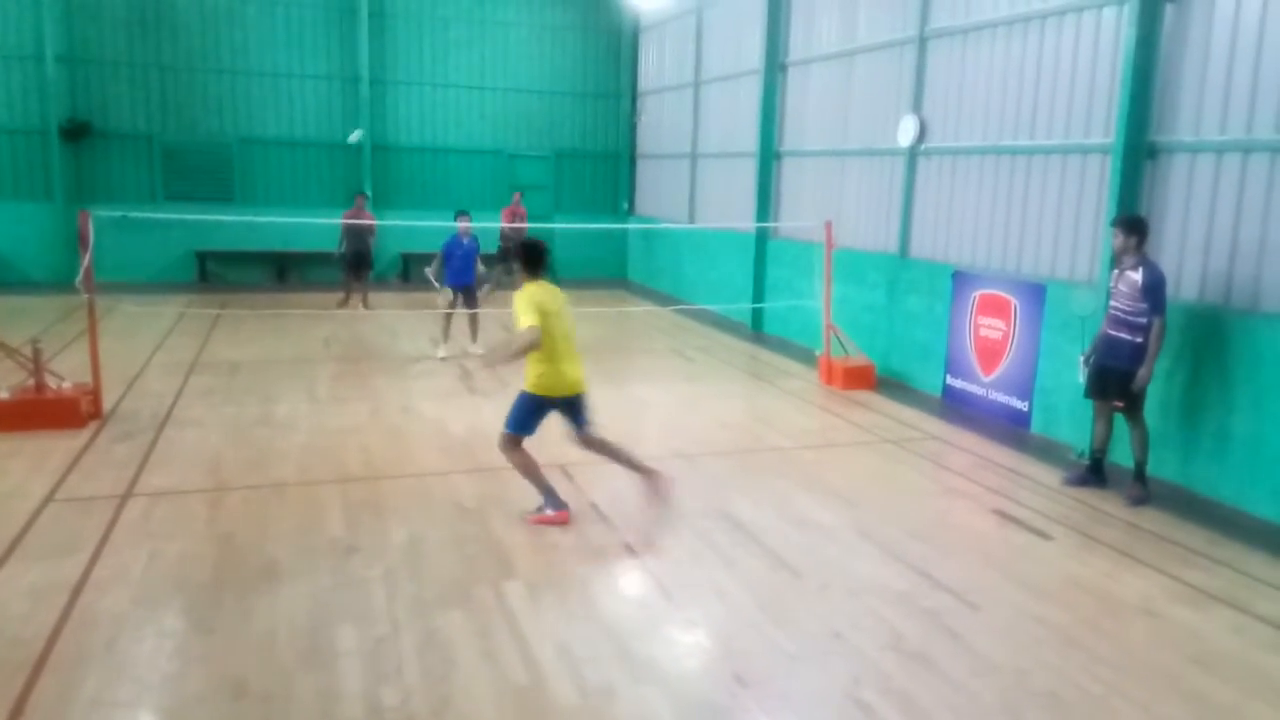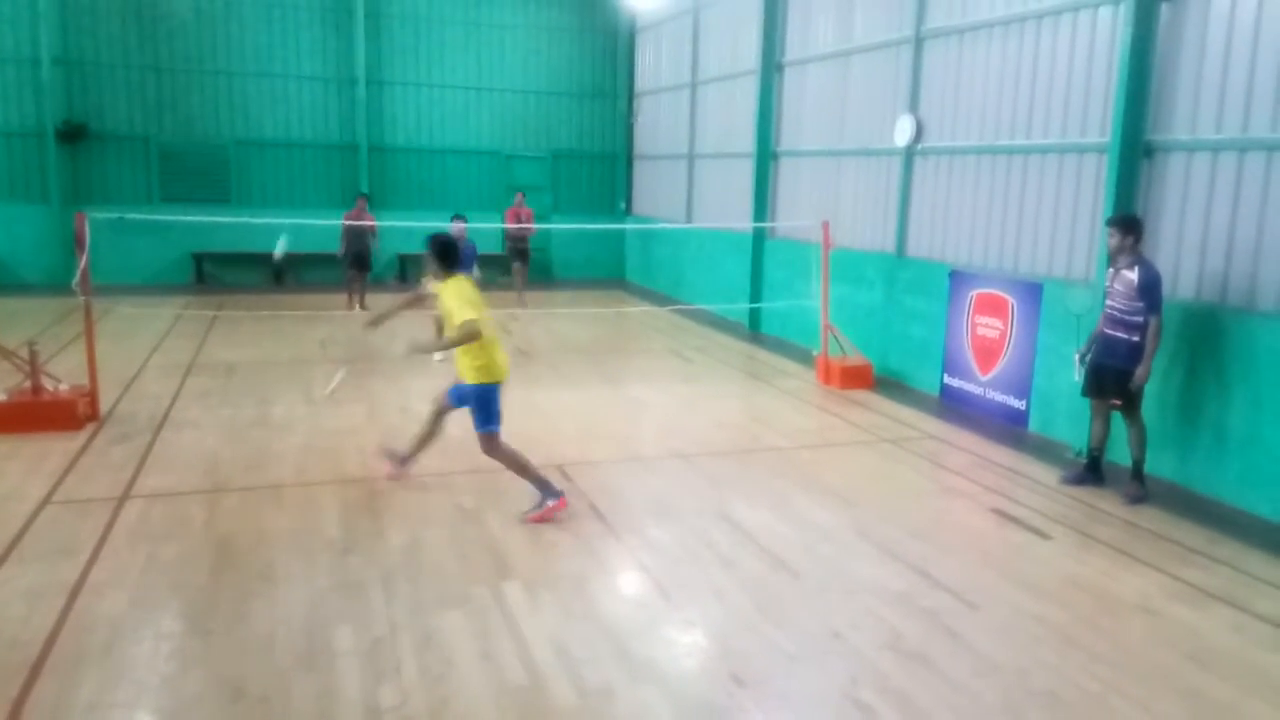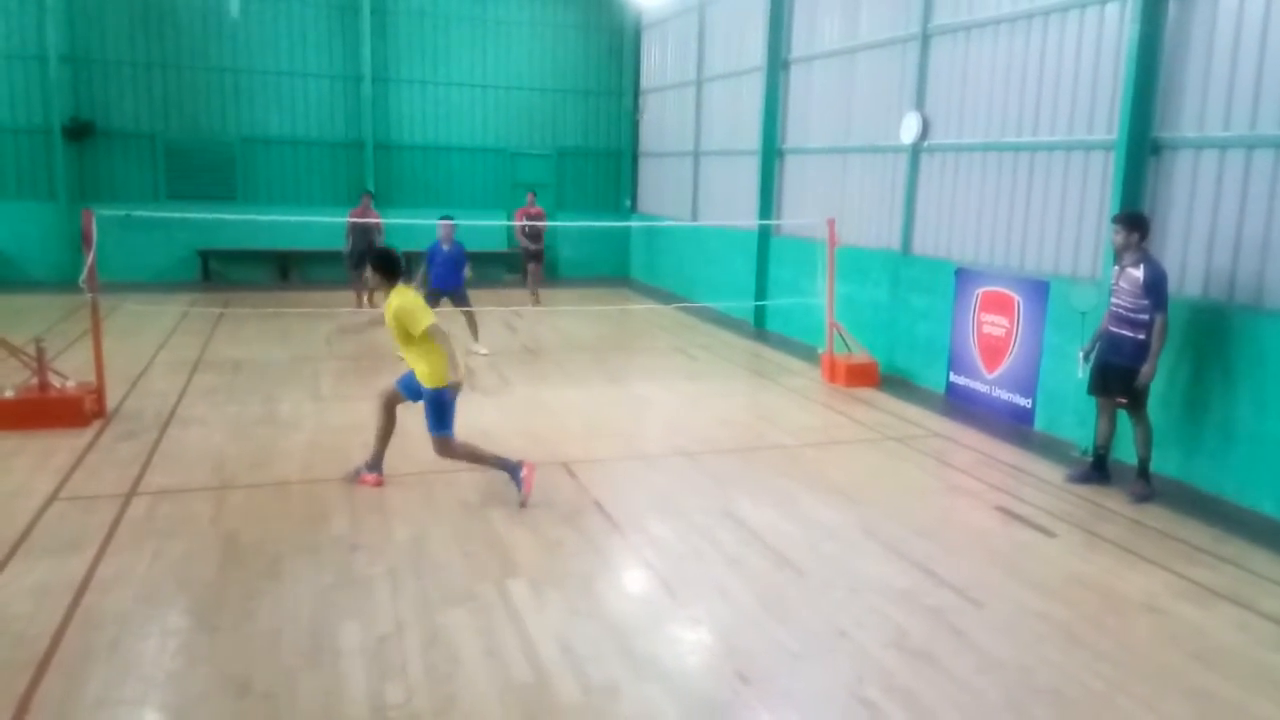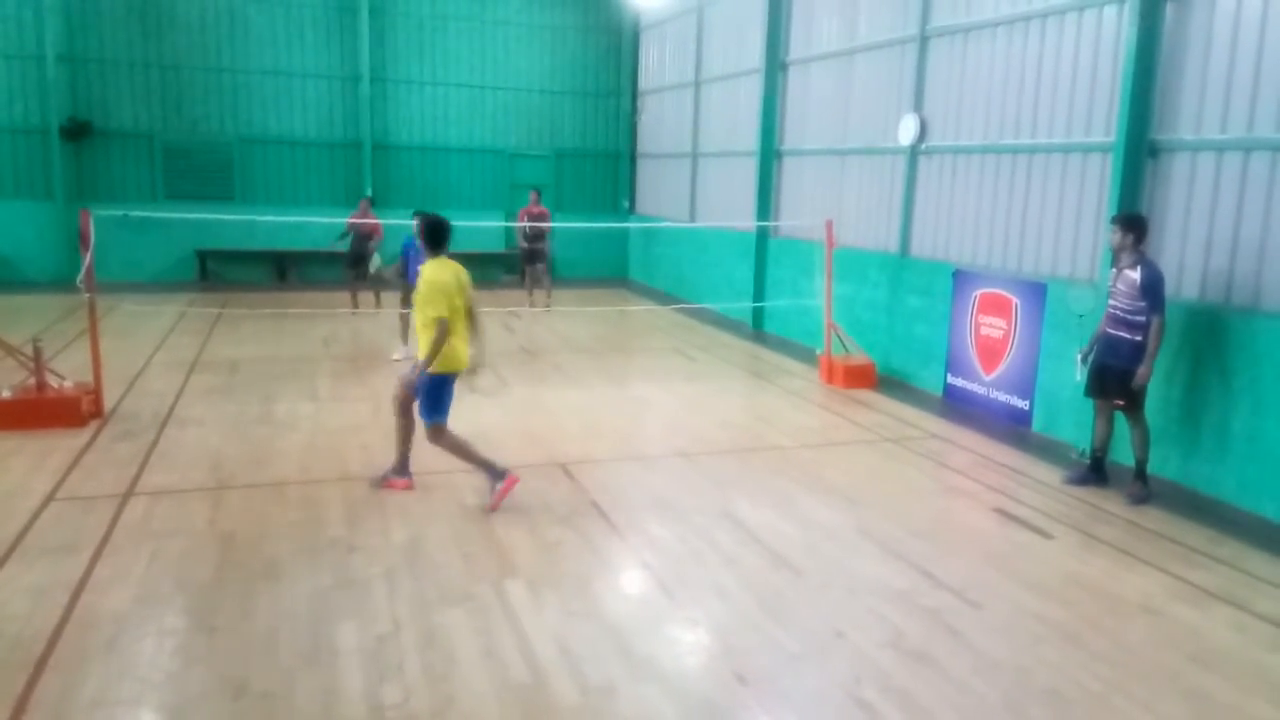
dt=0.3s
person 1, frame 1
left shoulder: (1151, 276)
right shoulder: (1117, 271)
left elbow: (1158, 324)
left wrist: (1148, 366)
right wrist: (1093, 348)
left hip: (1130, 362)
right hip: (1106, 356)
left knee: (1134, 417)
right knee: (1101, 409)
left ankle: (1140, 480)
right ankle: (1095, 469)
person 1, frame 2
left shoulder: (1147, 275)
right shoulder: (1112, 269)
left elbow: (1155, 322)
left wrist: (1146, 364)
right wrist: (1088, 346)
left hip: (1128, 361)
right hip: (1102, 355)
left knee: (1132, 416)
right knee: (1098, 408)
left ankle: (1138, 478)
right ankle: (1093, 468)
person 1, frame 3
left shoulder: (1153, 272)
right shoulder: (1118, 267)
left elbow: (1160, 320)
left wrist: (1151, 362)
right wrist: (1092, 343)
left hip: (1133, 359)
right hip: (1108, 352)
left knee: (1137, 414)
right knee: (1104, 406)
left ankle: (1143, 477)
right ankle: (1098, 466)
person 1, frame 4
left shoulder: (1150, 274)
right shoulder: (1116, 269)
left elbow: (1157, 322)
left wrist: (1147, 364)
right wrist: (1091, 345)
left hip: (1130, 360)
right hip: (1105, 355)
left knee: (1134, 416)
right knee: (1102, 408)
left ankle: (1141, 478)
right ankle: (1096, 468)
person 2, frame 1
left shoulder: (524, 297)
right shoulder: (557, 294)
left elbow: (532, 339)
left wrist: (502, 356)
right wrist: (514, 346)
left hip: (542, 384)
right hip: (572, 379)
left knee: (508, 444)
right knee: (585, 437)
left ankle: (554, 505)
right ankle: (649, 475)
person 2, frame 2
left shoulder: (455, 292)
right shoulder: (453, 284)
left elbow: (475, 330)
right elbow: (418, 296)
left wrist: (434, 346)
right wrist: (386, 314)
left hip: (484, 371)
right hip: (475, 368)
left knee: (490, 444)
right knee: (441, 407)
left ankle: (551, 495)
right ankle: (404, 460)
person 2, frame 3
left shoulder: (402, 304)
right shoulder: (393, 296)
left elbow: (439, 334)
left wrist: (453, 371)
left hip: (438, 376)
right hip: (425, 370)
left knee: (445, 447)
right knee: (388, 399)
left ankle: (516, 469)
right ankle: (374, 467)
person 2, frame 4
left shoulder: (431, 278)
right shoulder: (457, 270)
left elbow: (441, 329)
right elbow: (470, 315)
left wrist: (418, 369)
right wrist: (474, 349)
left hip: (440, 360)
right hip: (453, 355)
left knee: (435, 433)
right knee: (401, 399)
left ankle: (498, 475)
right ankle: (401, 470)
